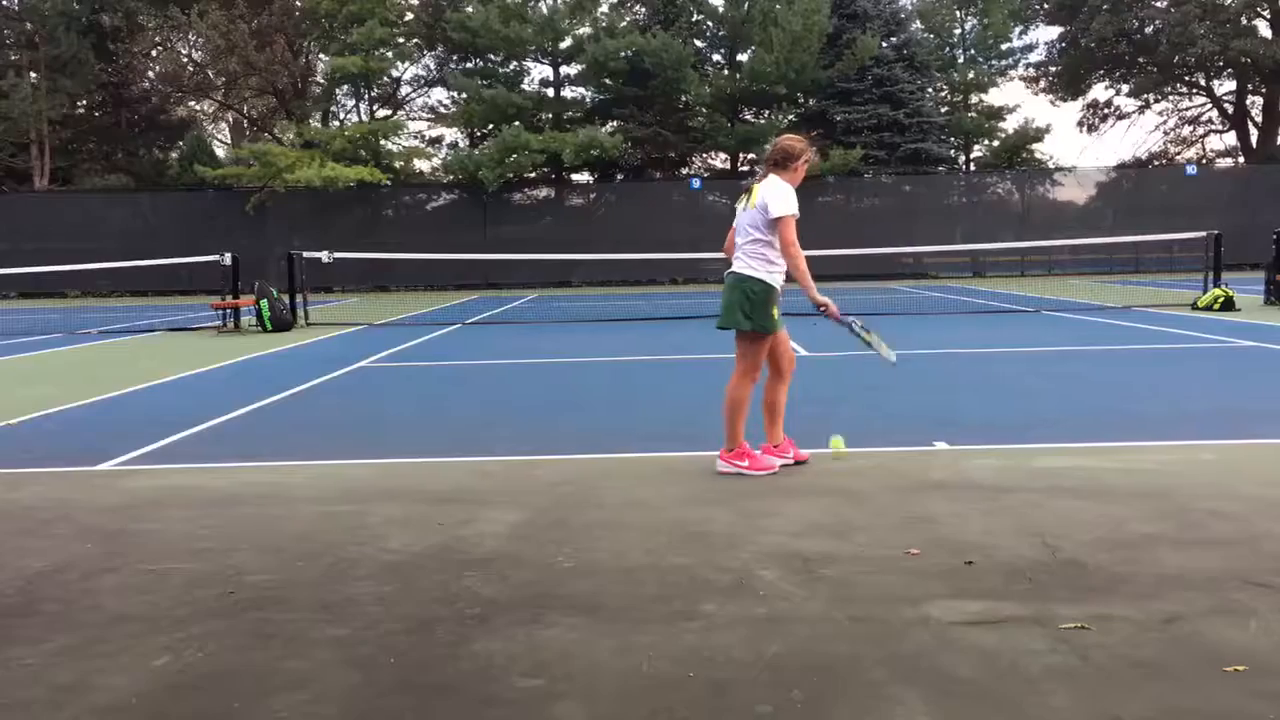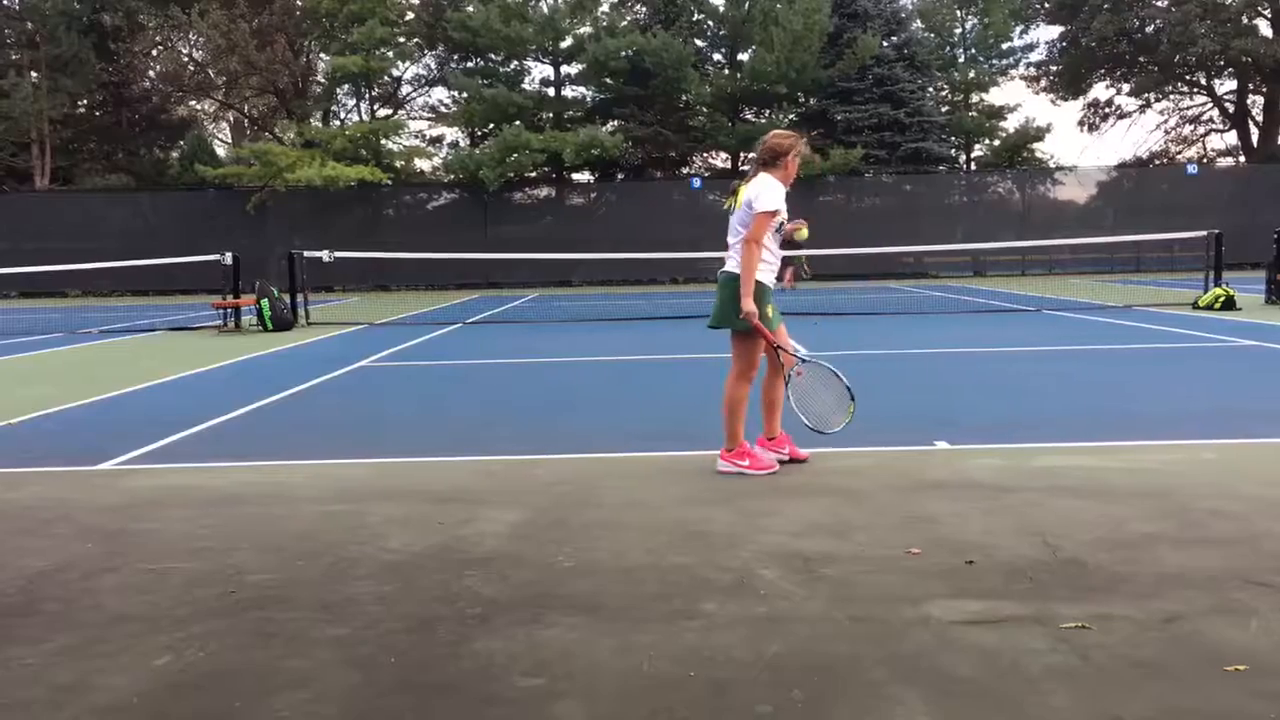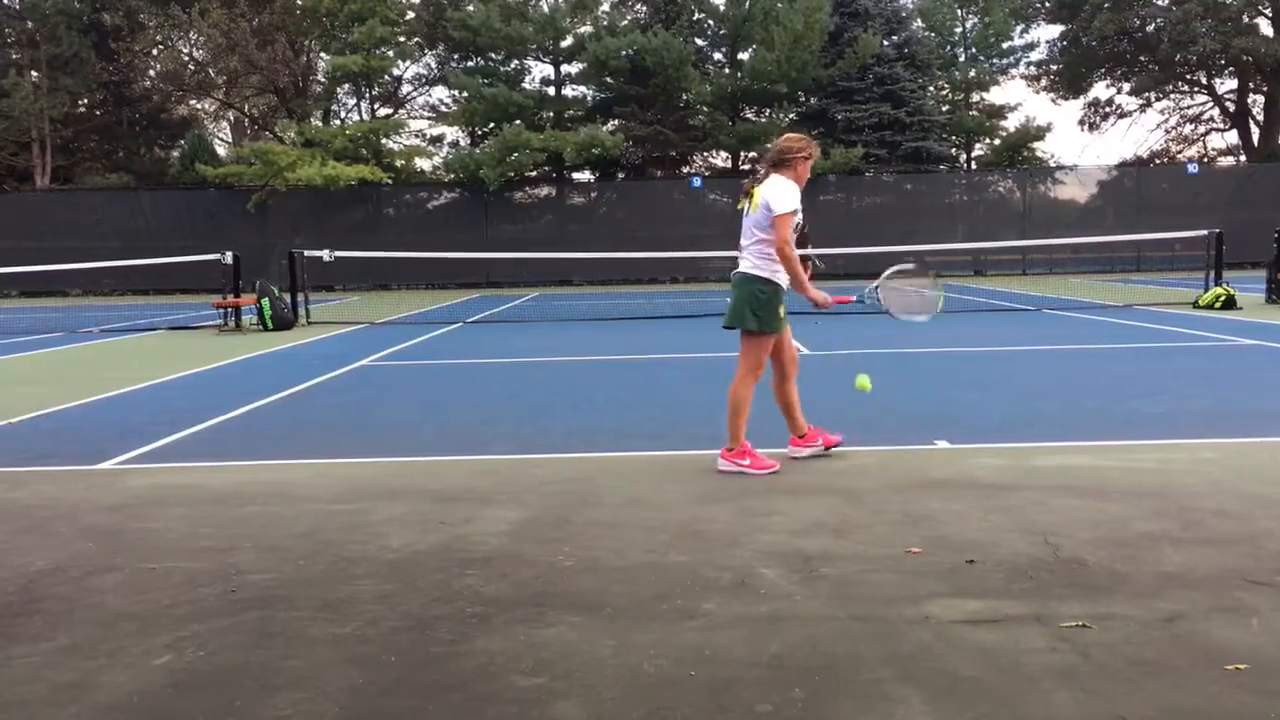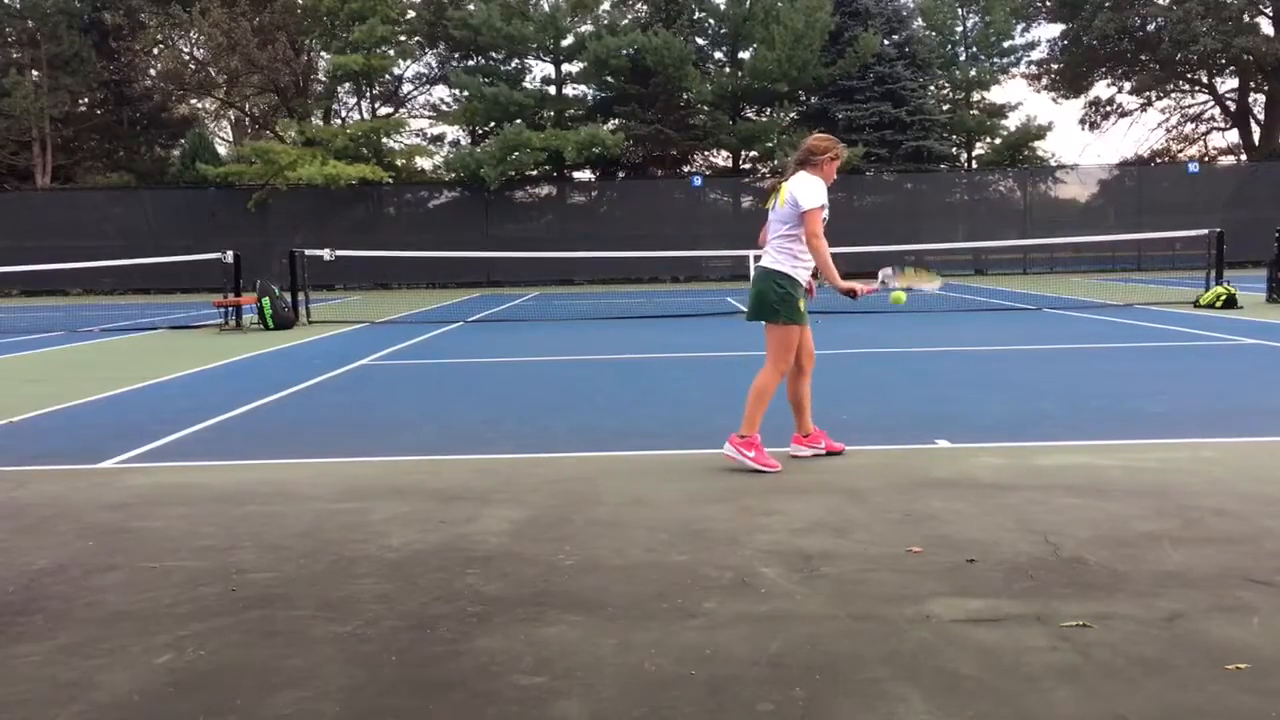
dt=0.3s
person 1, frame 1
left shoulder: (757, 191)
right shoulder: (781, 191)
left elbow: (730, 245)
right elbow: (789, 248)
right wrist: (815, 294)
left hip: (750, 285)
right hip: (755, 288)
left knee: (783, 366)
right knee: (747, 373)
left ankle: (775, 444)
right ankle: (732, 453)
person 1, frame 2
left shoulder: (754, 186)
right shoulder: (770, 187)
right elbow: (751, 243)
left wrist: (783, 233)
right wrist: (747, 296)
left hip: (754, 288)
right hip: (750, 289)
left knee: (783, 359)
right knee: (745, 372)
left ankle: (772, 439)
right ankle: (732, 452)
person 1, frame 3
left shoulder: (763, 189)
right shoulder: (784, 188)
right elbow: (782, 246)
left wrist: (788, 278)
right wrist: (808, 289)
left hip: (759, 284)
right hip: (761, 287)
left knee: (787, 364)
right knee: (750, 371)
left ankle: (803, 436)
right ankle: (734, 451)
person 1, frame 4
left shoulder: (789, 187)
right shoulder: (811, 185)
left elbow: (765, 238)
right elbow: (814, 238)
right wrist: (837, 282)
left hip: (779, 279)
right hip: (782, 282)
left knee: (804, 361)
right knee: (777, 365)
left ankle: (806, 436)
right ankle: (744, 439)
